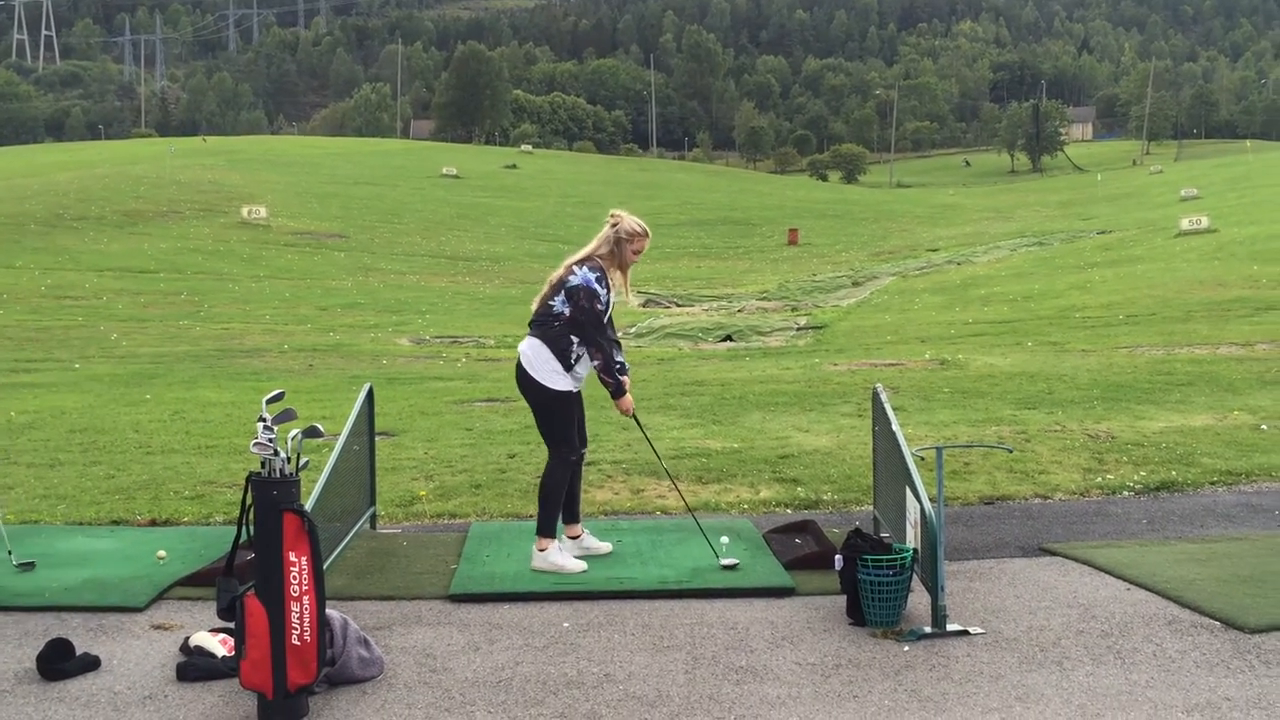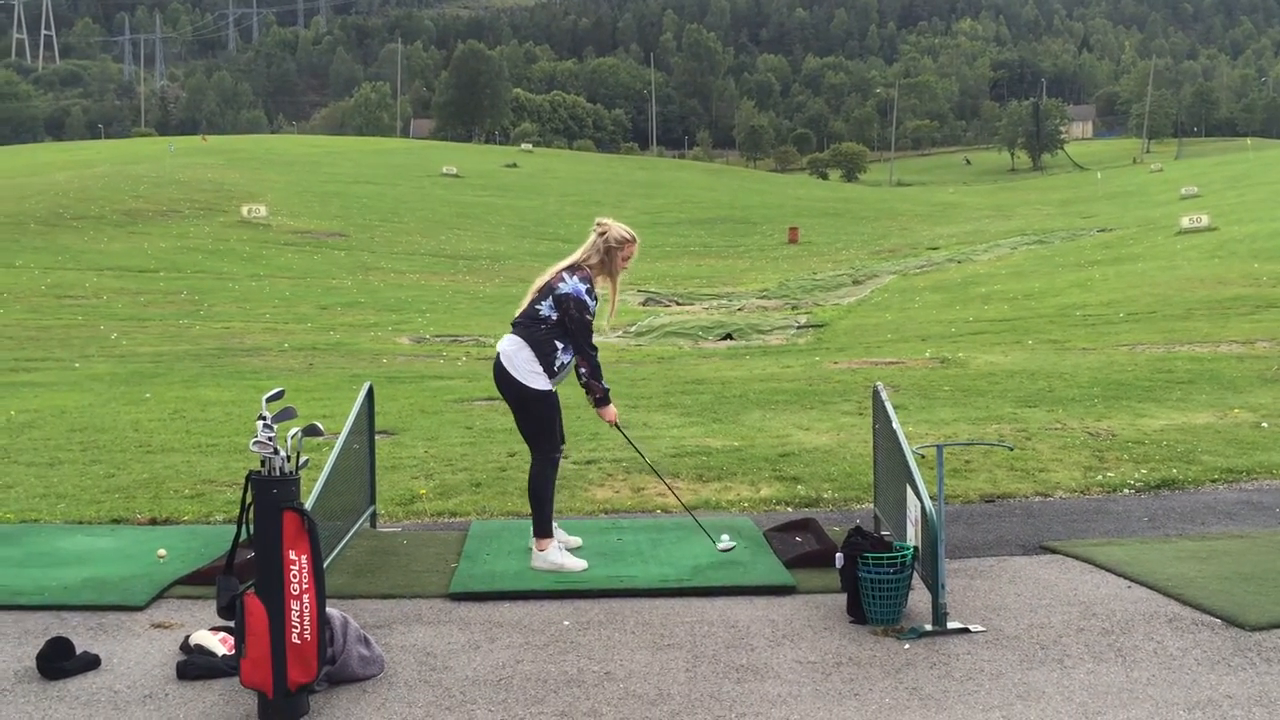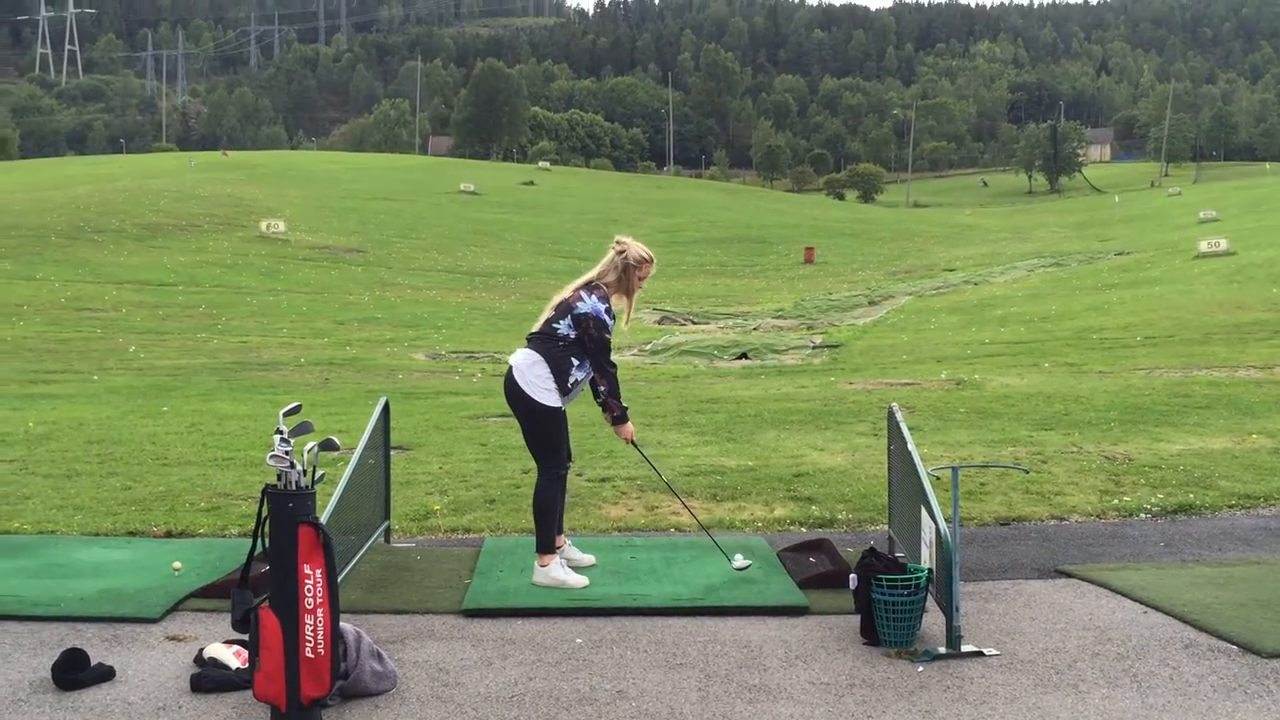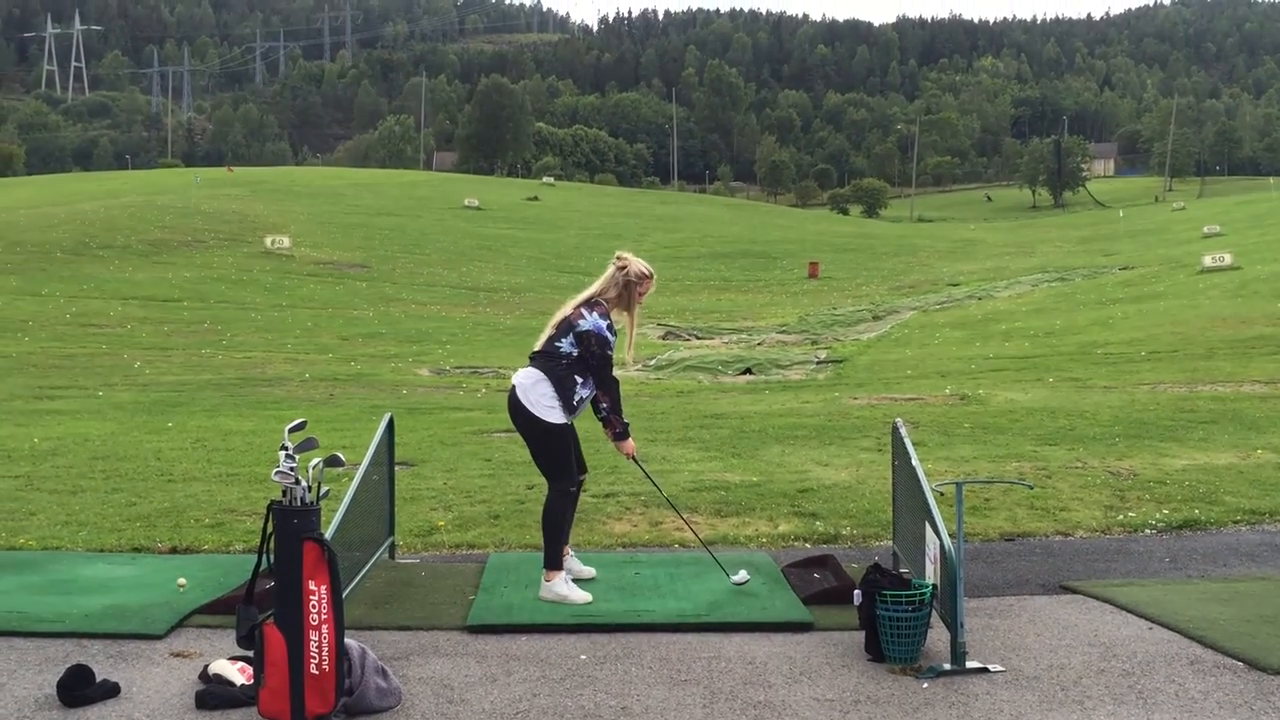
dt=0.7s
person 1, frame 1
left shoulder: (597, 275)
right shoulder: (590, 278)
left elbow: (605, 332)
right elbow: (594, 340)
left wrist: (621, 373)
right wrist: (617, 391)
left hip: (560, 372)
right hip: (544, 371)
left knee: (575, 450)
right knee: (563, 453)
left ankle: (574, 534)
right ankle: (545, 547)
person 1, frame 2
left shoulder: (575, 278)
right shoulder: (577, 287)
left elbow: (576, 345)
right elbow: (584, 349)
left wrist: (594, 392)
right wrist: (602, 400)
left hip: (529, 369)
right hip: (524, 370)
left knee: (553, 447)
right knee: (545, 453)
left ankle: (545, 529)
right ankle: (544, 548)
person 1, frame 3
left shoulder: (591, 295)
right shoulder: (596, 306)
left elbow: (592, 363)
right elbow: (603, 365)
left wrist: (607, 407)
right wrist: (619, 417)
left hip: (533, 383)
right hip: (534, 386)
left knee: (560, 464)
right knee: (552, 469)
left ankle: (558, 544)
right ankle: (546, 564)
person 1, frame 4
left shoulder: (591, 312)
right shoulder: (596, 322)
left elbow: (593, 378)
right elbow: (605, 382)
left wrist: (608, 423)
right wrist: (621, 433)
left hip: (537, 400)
right hip: (539, 405)
left knee: (574, 476)
right knee: (563, 484)
left ankle: (562, 554)
right ankle: (553, 579)
